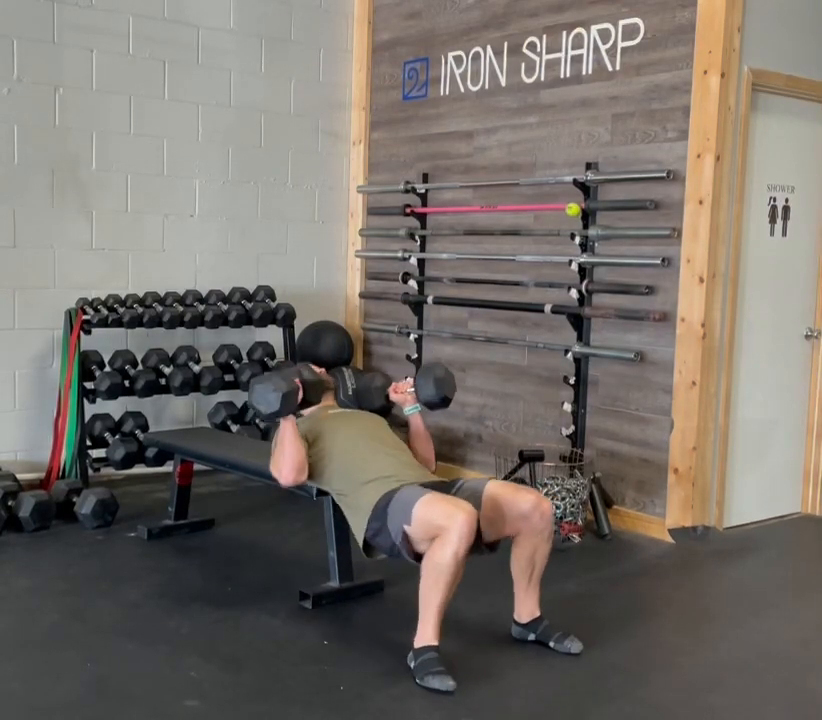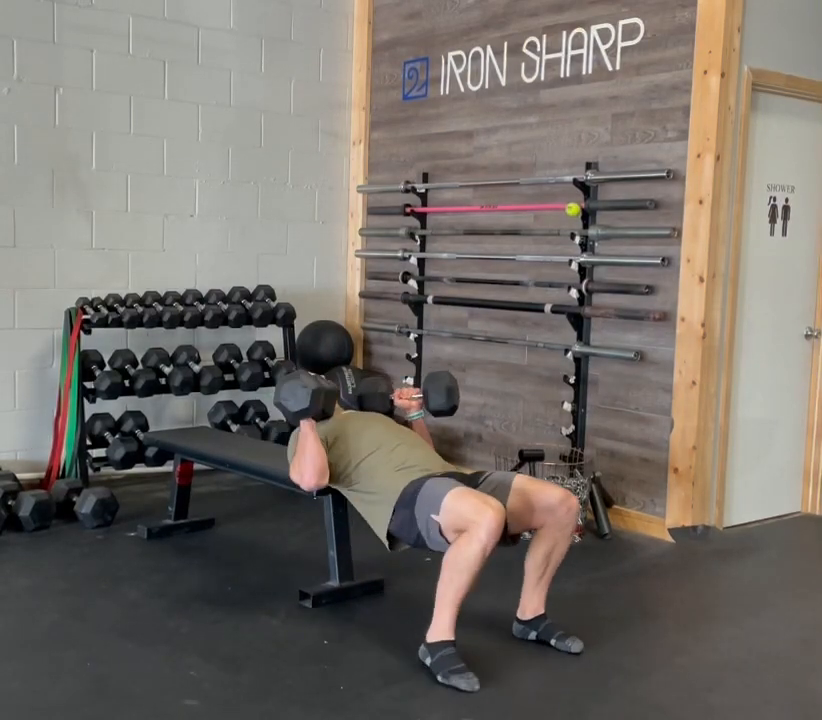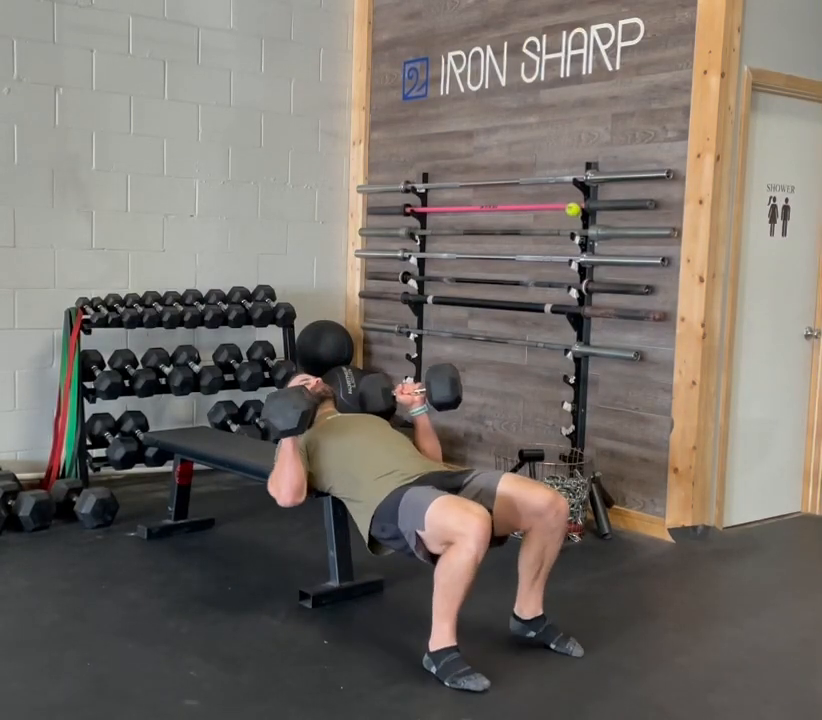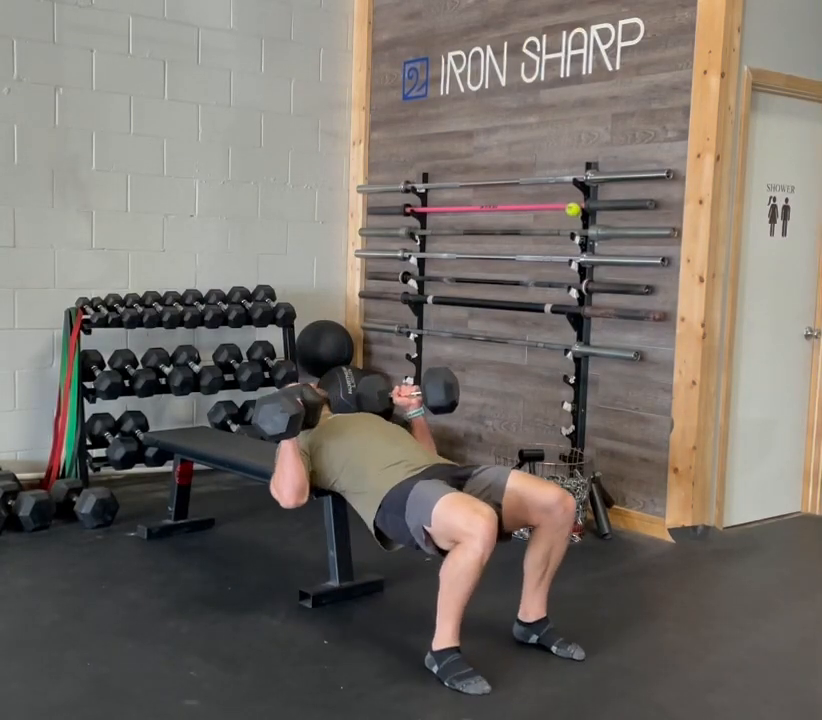
dt=0.4s
person 1, frame 1
left shoulder: (368, 417)
right shoulder: (297, 429)
right elbow: (290, 475)
left wrist: (410, 407)
right wrist: (287, 411)
left hip: (431, 487)
right hip: (384, 505)
left knee: (536, 509)
right knee: (460, 521)
left ankle: (527, 618)
right ankle: (424, 646)
person 1, frame 2
left shoulder: (372, 421)
right shoulder: (308, 435)
right elbow: (312, 480)
left wrist: (414, 415)
left hip: (449, 480)
right hip: (407, 495)
left knee: (562, 506)
right knee: (487, 519)
left ankle: (530, 617)
right ankle: (438, 641)
person 1, frame 3
left shoulder: (371, 419)
right shoulder: (299, 439)
right elbow: (288, 495)
left wrist: (417, 408)
left hip: (443, 480)
right hip: (393, 499)
left knee: (550, 507)
right knee: (473, 525)
left ankle: (528, 616)
right ankle: (441, 648)
person 1, frame 4
left shoulder: (364, 418)
right shoulder: (300, 442)
right elbow: (291, 497)
left wrist: (413, 410)
left hip: (447, 472)
right hip: (400, 490)
left knee: (558, 505)
right knee: (480, 526)
left ankle: (532, 620)
right ankle: (443, 649)
